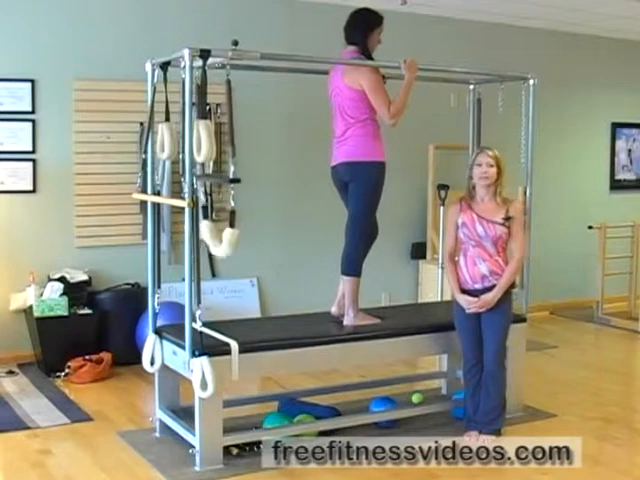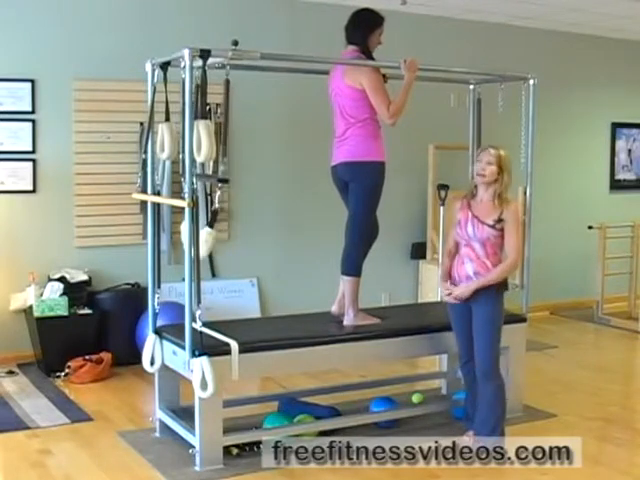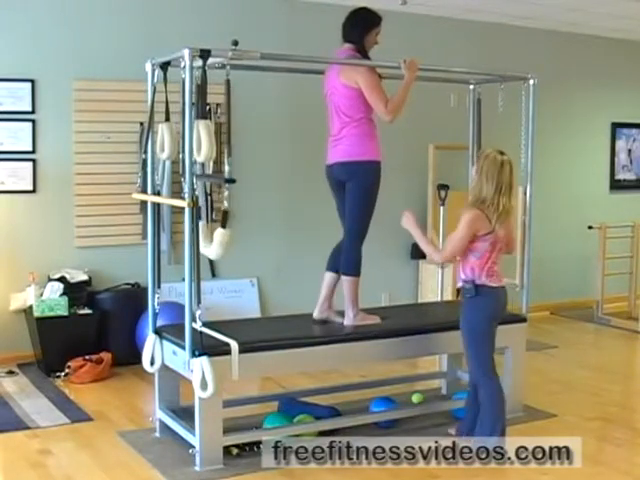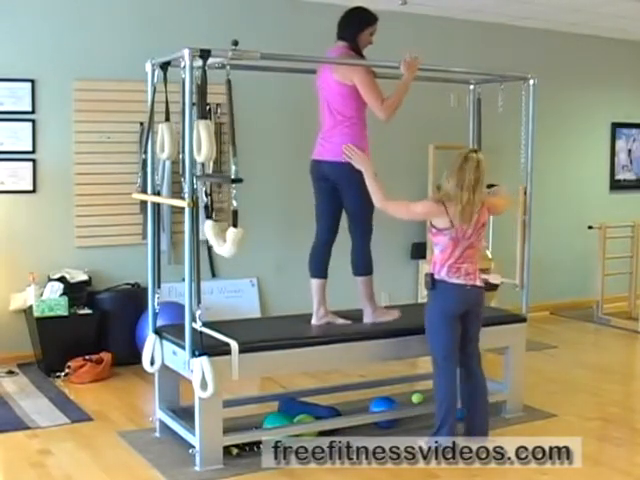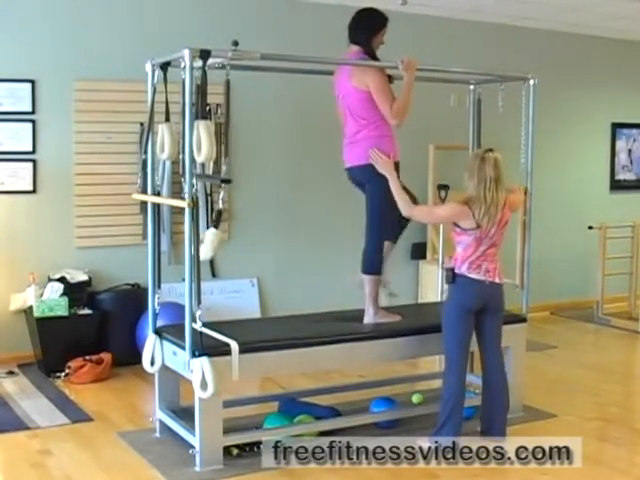
dt=1s
person 1, frame 1
left shoulder: (336, 70)
right shoulder: (364, 69)
right elbow: (390, 116)
right wrist: (409, 80)
left hip: (341, 162)
right hip: (364, 161)
left knee: (364, 231)
right knee: (358, 233)
left ankle: (341, 303)
right ankle: (351, 312)
person 1, frame 2
left shoulder: (337, 69)
right shoulder: (364, 68)
right elbow: (389, 115)
left wrist: (379, 81)
right wrist: (408, 79)
left hip: (341, 162)
right hip: (364, 161)
left knee: (365, 230)
right knee: (358, 233)
left ankle: (342, 302)
right ankle: (351, 312)
person 1, frame 3
left shoulder: (333, 67)
right shoulder: (360, 66)
right elbow: (388, 113)
right wrist: (408, 78)
left hip: (336, 162)
right hip: (360, 160)
left knee: (351, 232)
right knee: (354, 235)
left ankle: (324, 304)
right ankle: (352, 312)
person 1, frame 4
left shoulder: (325, 66)
right shoulder: (354, 65)
right elbow: (384, 111)
right wrist: (407, 77)
left hip: (322, 160)
right hip: (347, 160)
left knee: (324, 235)
right knee: (361, 235)
left ankle: (319, 310)
right ankle: (370, 310)
person 1, frame 5
left shoulder: (341, 71)
right shoulder: (370, 70)
right elbow: (395, 118)
right wrist: (408, 79)
left hip: (353, 162)
right knee: (376, 234)
left ankle: (377, 269)
right ankle: (372, 310)
person 2, frame 1
left shoulder: (511, 209)
right shoulder: (458, 208)
left elbow: (518, 256)
right elbow: (449, 255)
left wrist: (495, 294)
right wrist: (458, 293)
left hip: (497, 294)
right hip: (466, 295)
left knee: (493, 361)
right knee: (472, 361)
left ankle: (490, 425)
right ankle: (473, 422)
person 2, frame 2
left shoulder: (508, 210)
right shoulder: (461, 205)
left elbow: (512, 260)
left wrist: (473, 286)
right wrist: (444, 281)
left hip: (487, 294)
right hip: (457, 293)
left knee: (486, 366)
right knee: (467, 362)
left ankle: (489, 435)
right ankle: (474, 424)
person 2, frame 3
left shoulder: (474, 215)
right shoulder: (502, 213)
left elbow: (441, 257)
right elbow: (509, 248)
left wrist: (414, 228)
left hip: (479, 296)
right hip: (492, 293)
left knee: (483, 370)
right knee: (478, 365)
left ankle: (491, 441)
right ankle: (471, 427)
person 2, frame 4
left shoulder: (437, 208)
right shoulder: (484, 207)
left elbow: (383, 204)
right elbow: (504, 201)
left wrist: (366, 169)
right wrist: (498, 191)
left hip: (446, 292)
right hip: (474, 291)
left knee: (445, 367)
right knee: (471, 363)
left ankle: (444, 440)
right ankle: (478, 432)
person 2, frame 5
left shoulder: (462, 210)
right shoulder: (505, 206)
left elbow: (409, 210)
right elbow: (519, 195)
left wrist: (390, 175)
right wrist: (514, 190)
left hip: (465, 288)
right hip: (493, 289)
left knee: (455, 365)
right knee: (493, 361)
left ankle: (446, 437)
right ankle: (495, 432)
